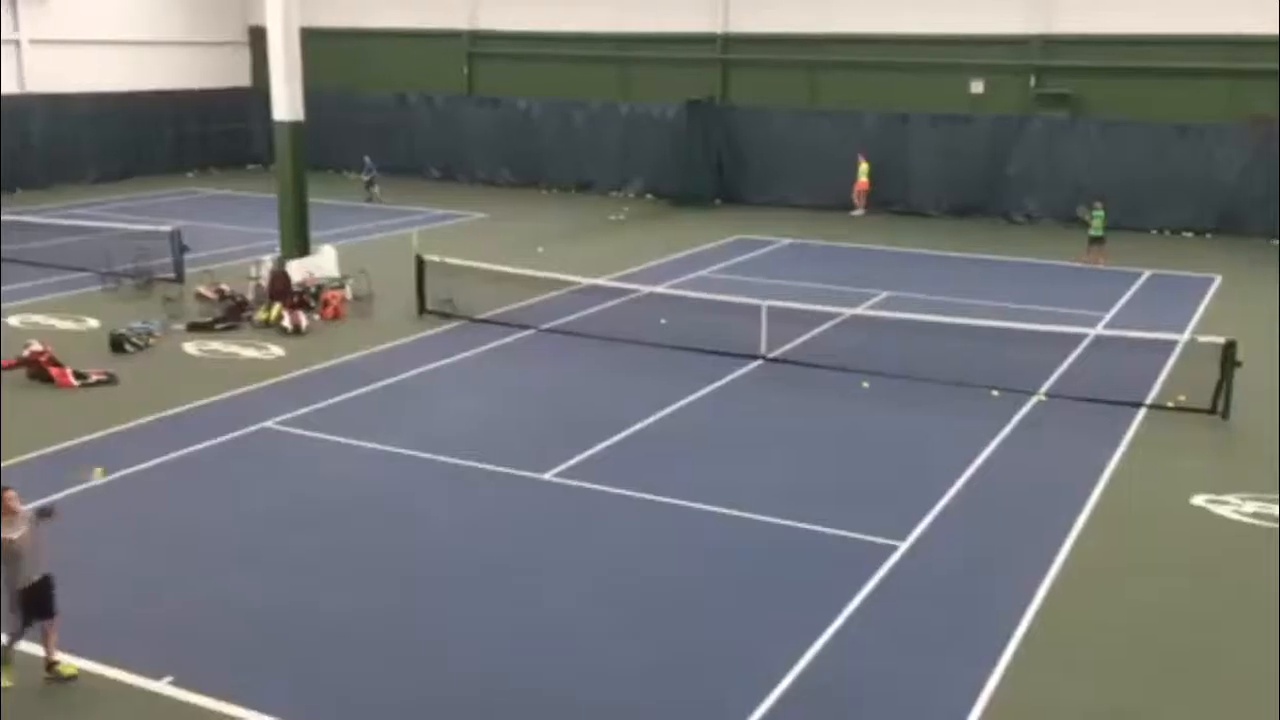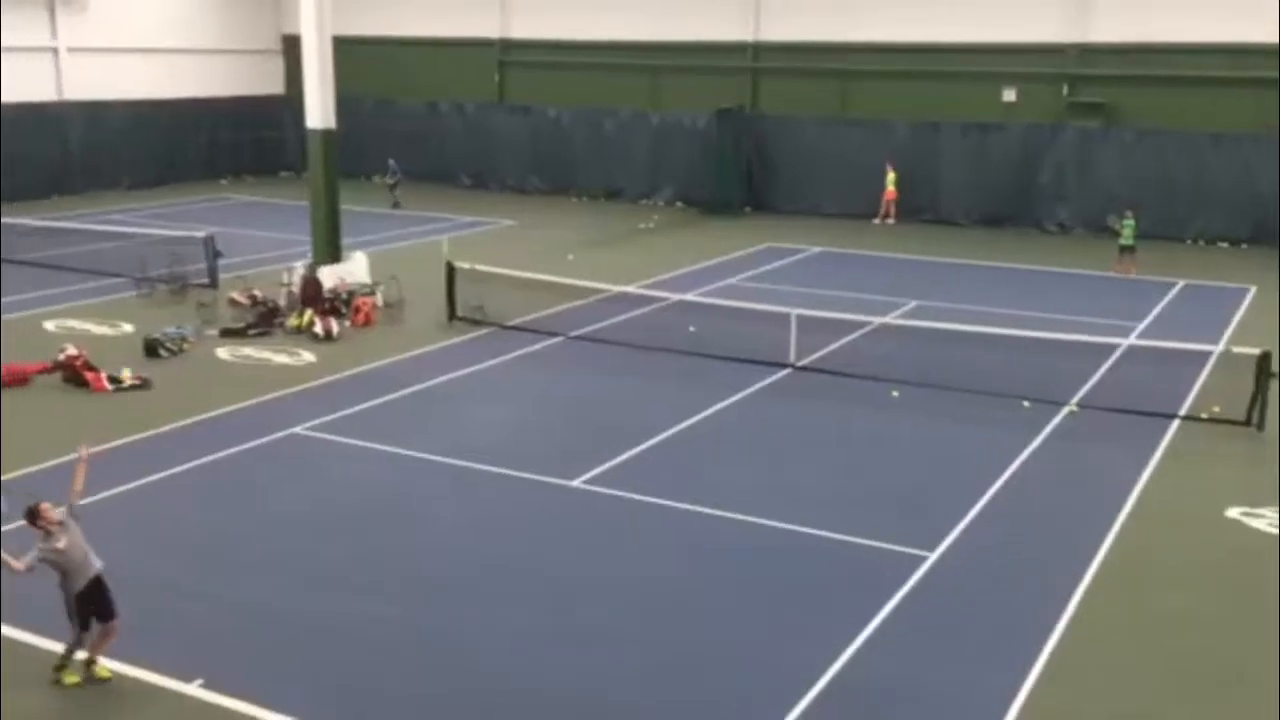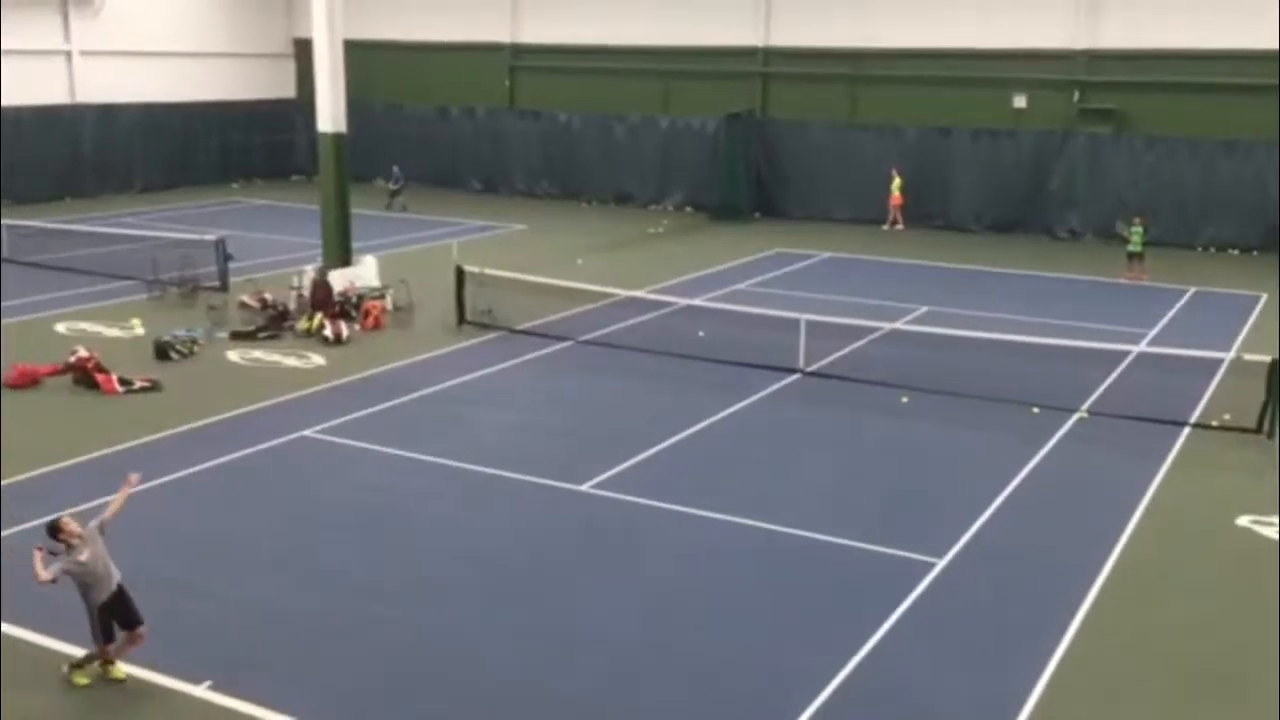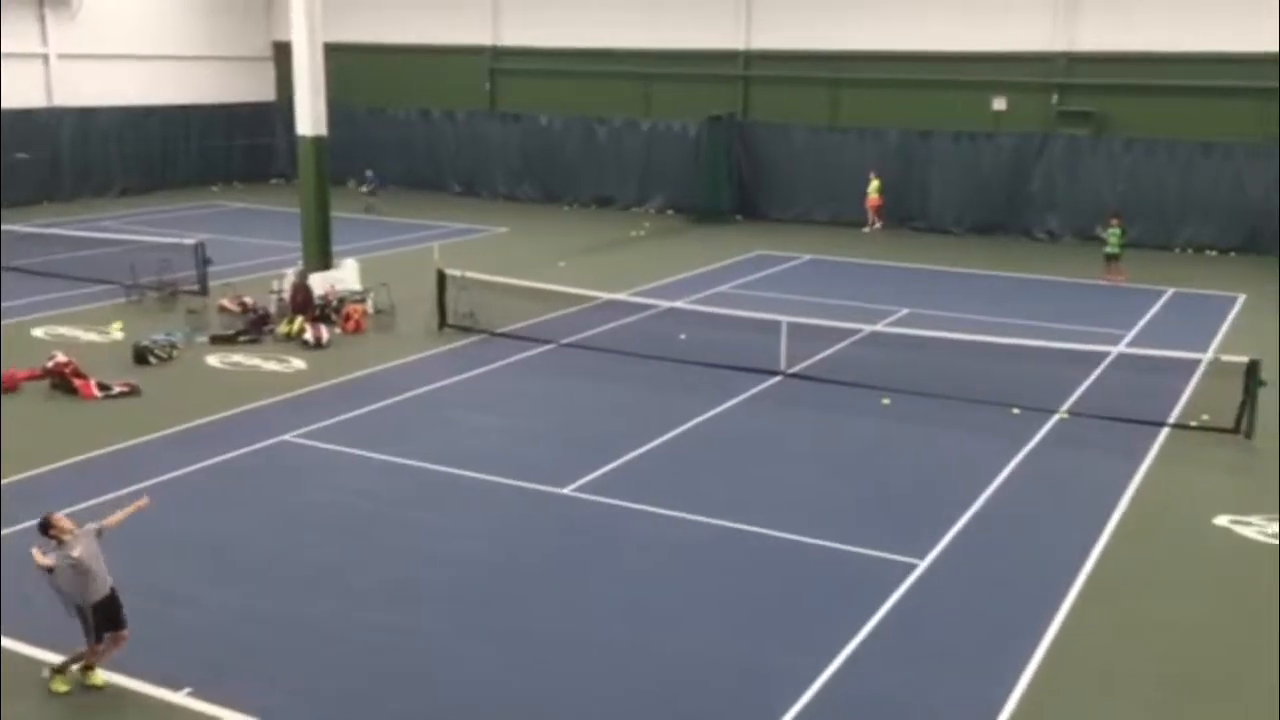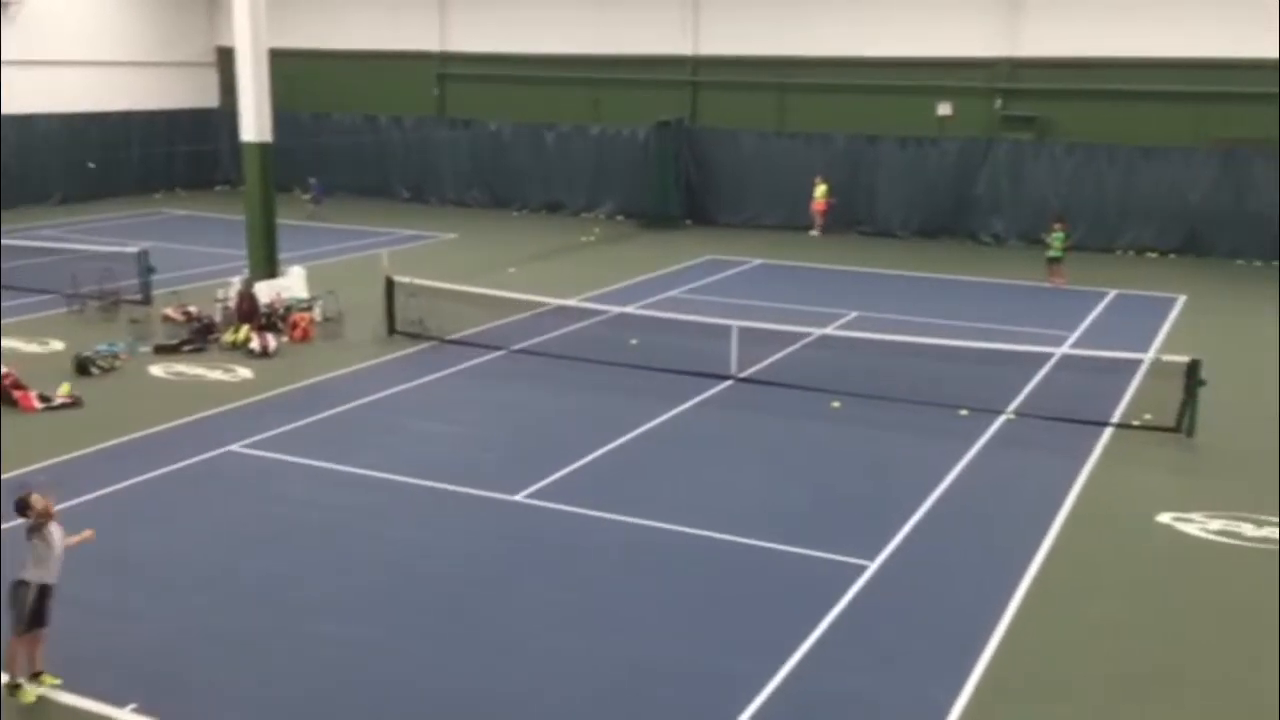
dt=0.2s
person 1, frame 1
left shoulder: (31, 515)
left elbow: (49, 511)
left hip: (42, 578)
right hip: (22, 586)
left knee: (50, 623)
right knee: (21, 631)
left ankle: (52, 663)
person 1, frame 2
left shoulder: (67, 519)
right shoulder: (43, 548)
left elbow: (76, 489)
left wrist: (82, 461)
left hip: (95, 580)
right hip: (77, 592)
left knee: (111, 627)
right knee: (82, 638)
left ankle: (92, 663)
right ankle: (61, 667)
person 1, frame 3
left shoulder: (92, 532)
right shoulder: (67, 562)
left elbow: (113, 508)
right elbow: (43, 578)
left wrist: (128, 486)
right wrist: (37, 557)
left hip: (117, 590)
right hip: (99, 603)
left knee: (139, 633)
right knee: (105, 649)
left ankle: (109, 662)
right ankle: (75, 667)
person 1, frame 4
left shoulder: (87, 532)
right shoulder: (59, 555)
left elbow: (112, 520)
right elbow: (43, 562)
left wrist: (135, 506)
left hip: (107, 591)
right hip: (89, 603)
left knee: (121, 635)
right knee: (95, 648)
left ankle: (88, 668)
right ankle: (57, 671)
person 1, frame 5
left shoulder: (54, 525)
right shoulder: (37, 526)
right elbow: (45, 515)
left wrist: (82, 537)
left hip: (44, 585)
right hip: (29, 586)
left knee: (37, 634)
right knee: (20, 636)
left ankle: (36, 673)
right ankle: (14, 682)
